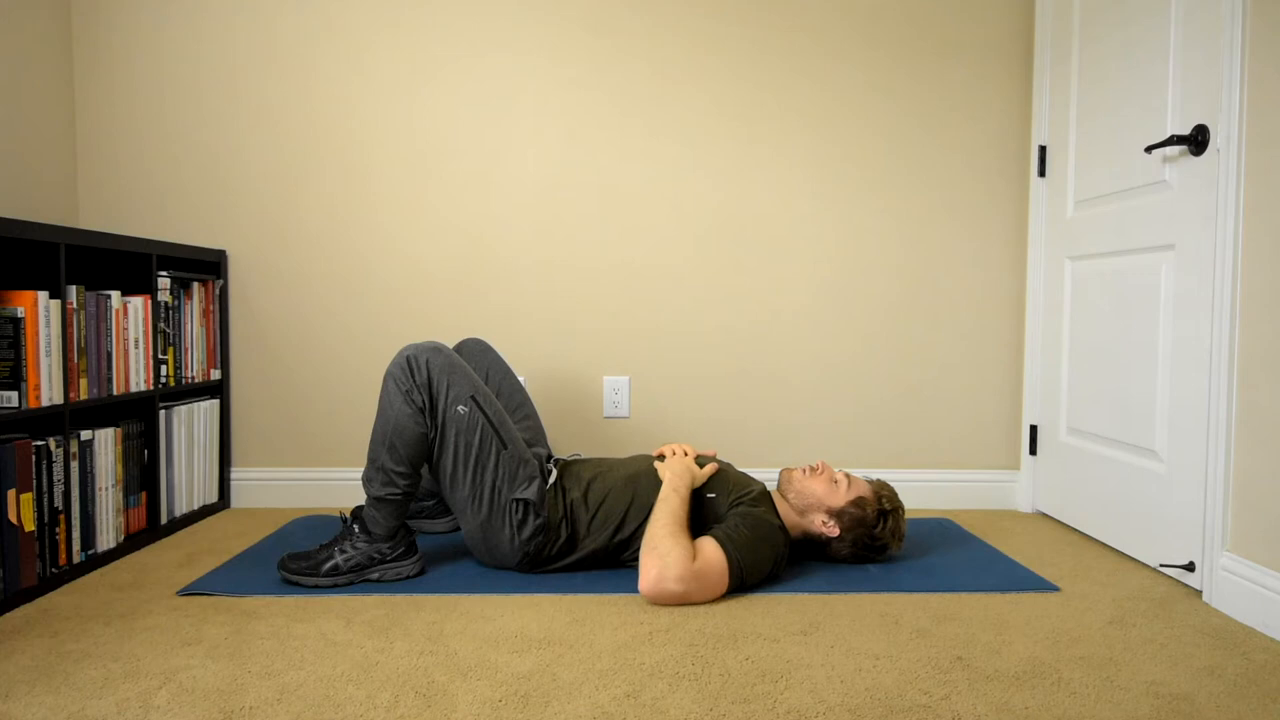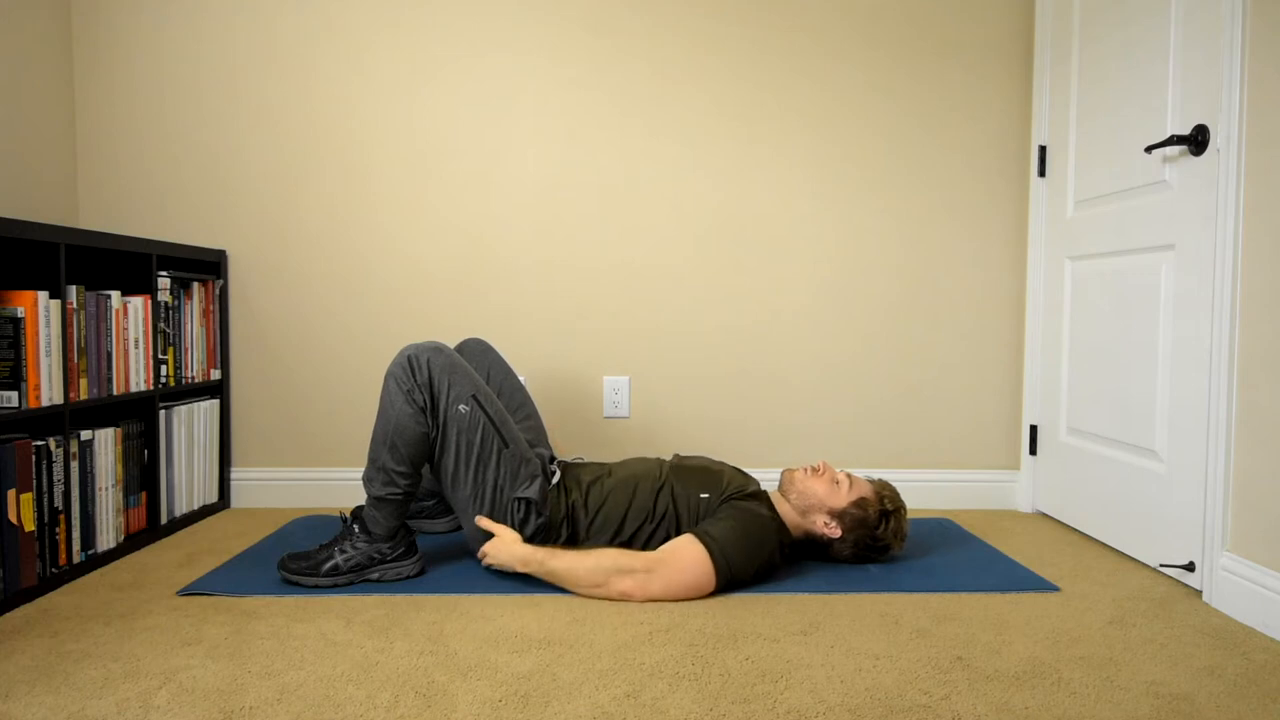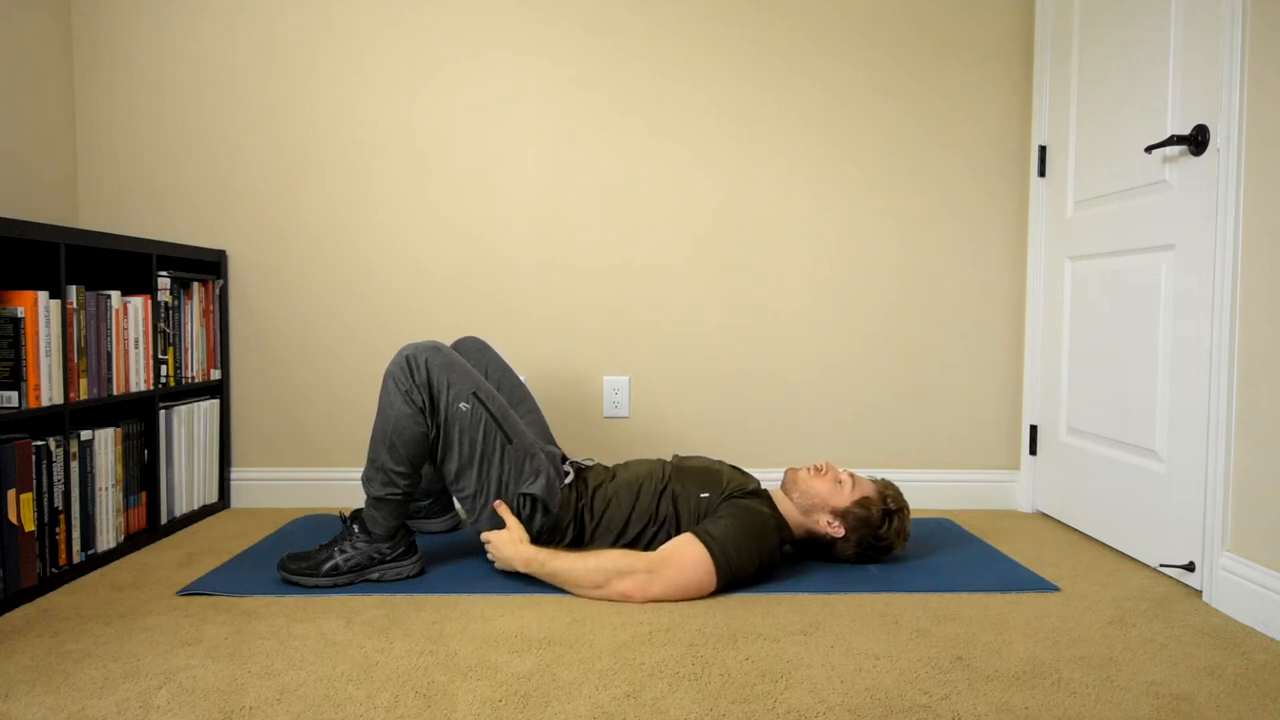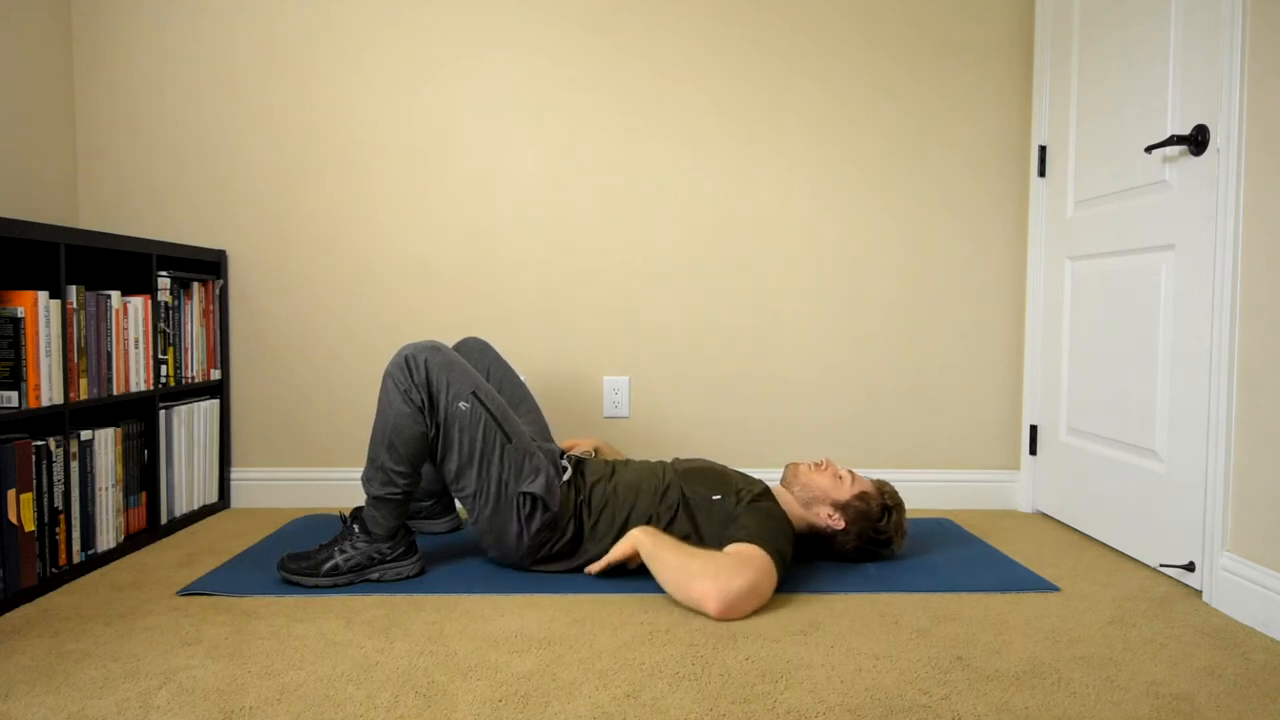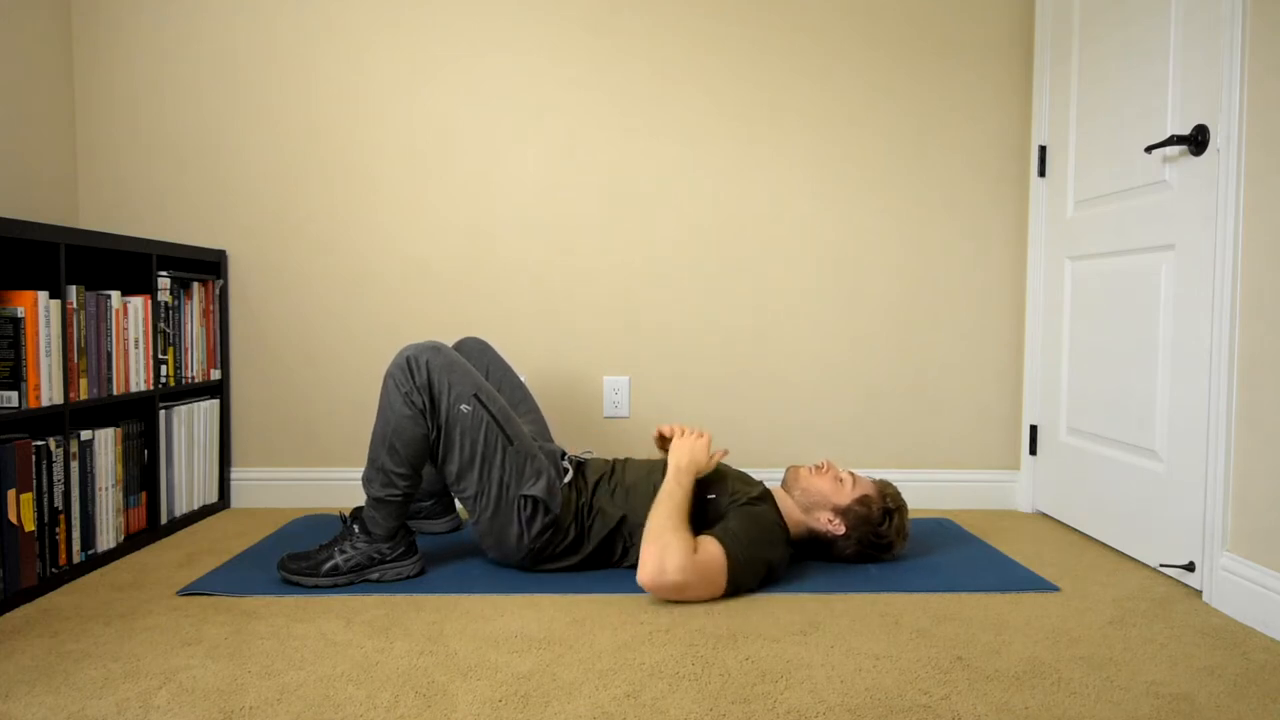
dt=1s
person 1, frame 1
left shoulder: (760, 538)
right shoulder: (755, 504)
left elbow: (662, 580)
left wrist: (677, 480)
right wrist: (681, 462)
left hip: (524, 520)
right hip: (553, 480)
left knee: (421, 364)
right knee: (470, 353)
left ankle: (379, 541)
right ankle: (429, 501)
person 1, frame 2
left shoulder: (753, 536)
right shoulder: (750, 504)
left elbow: (639, 578)
left wrist: (522, 556)
left hip: (529, 513)
right hip: (556, 482)
left knee: (422, 365)
right knee: (472, 353)
left ankle: (378, 542)
right ankle: (428, 502)
person 1, frame 3
left shoulder: (753, 532)
right shoulder: (750, 502)
left elbow: (642, 578)
left wrist: (526, 557)
left hip: (537, 509)
right hip: (564, 479)
left knee: (421, 364)
right knee: (468, 351)
left ankle: (378, 542)
right ankle: (428, 502)
person 1, frame 4
left shoulder: (768, 528)
right shoulder: (757, 503)
left elbow: (725, 593)
left wrist: (645, 539)
right wrist: (603, 451)
left hip: (536, 514)
right hip: (565, 477)
left knee: (420, 363)
right knee: (469, 352)
left ankle: (379, 541)
right ankle: (428, 503)
person 1, frame 5
left shoulder: (761, 540)
right shoulder: (758, 506)
left elbow: (660, 571)
left wrist: (682, 469)
right wrist: (681, 457)
left hip: (535, 517)
right hip: (564, 477)
left knee: (422, 365)
right knee: (469, 351)
left ankle: (379, 542)
right ankle: (427, 505)
